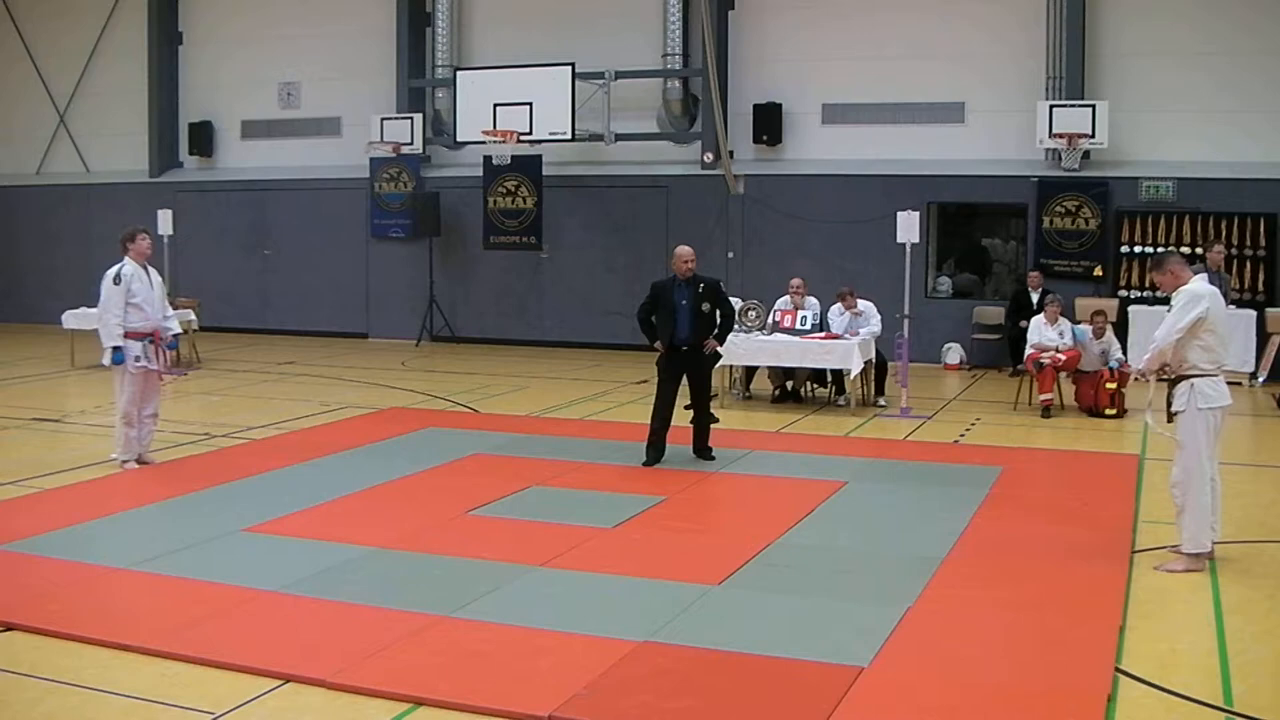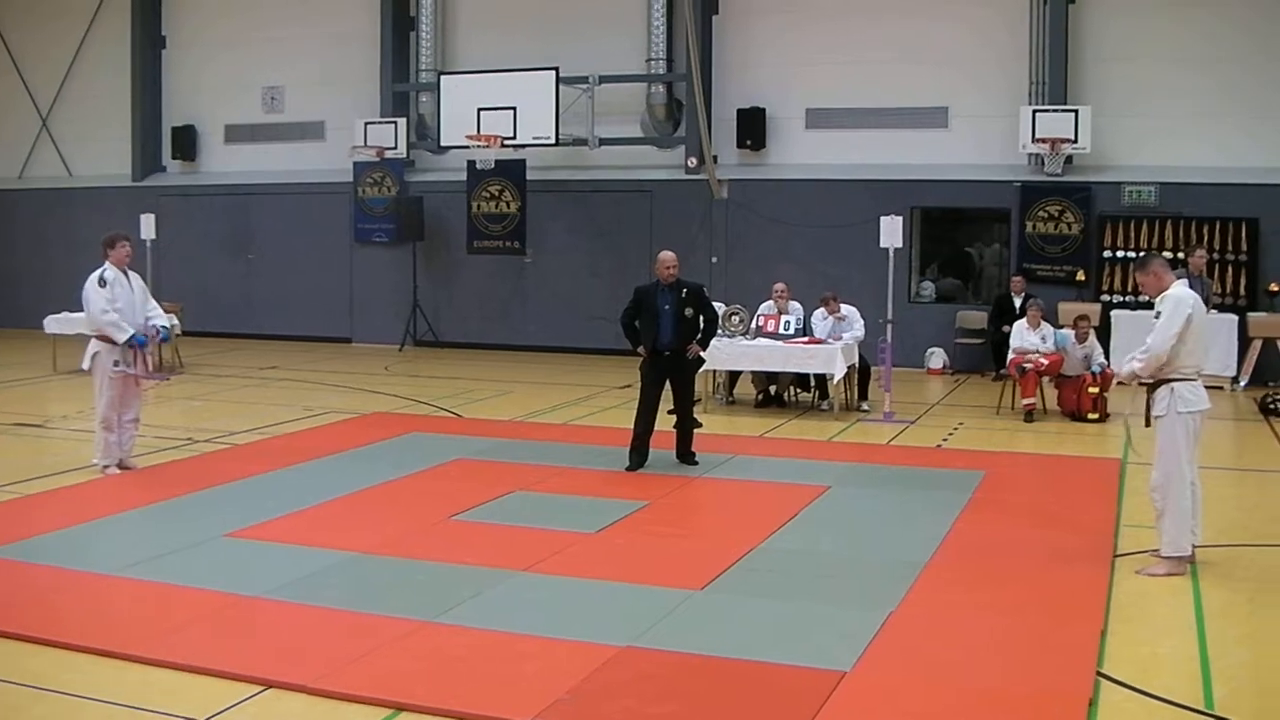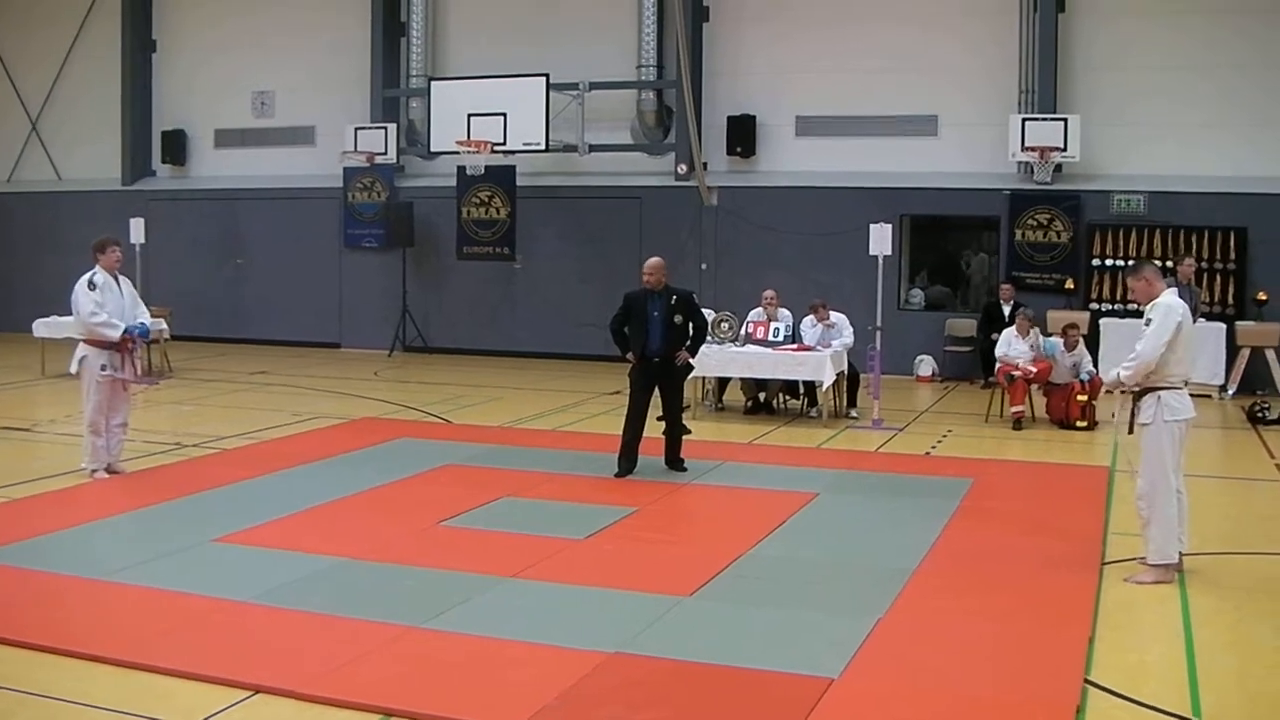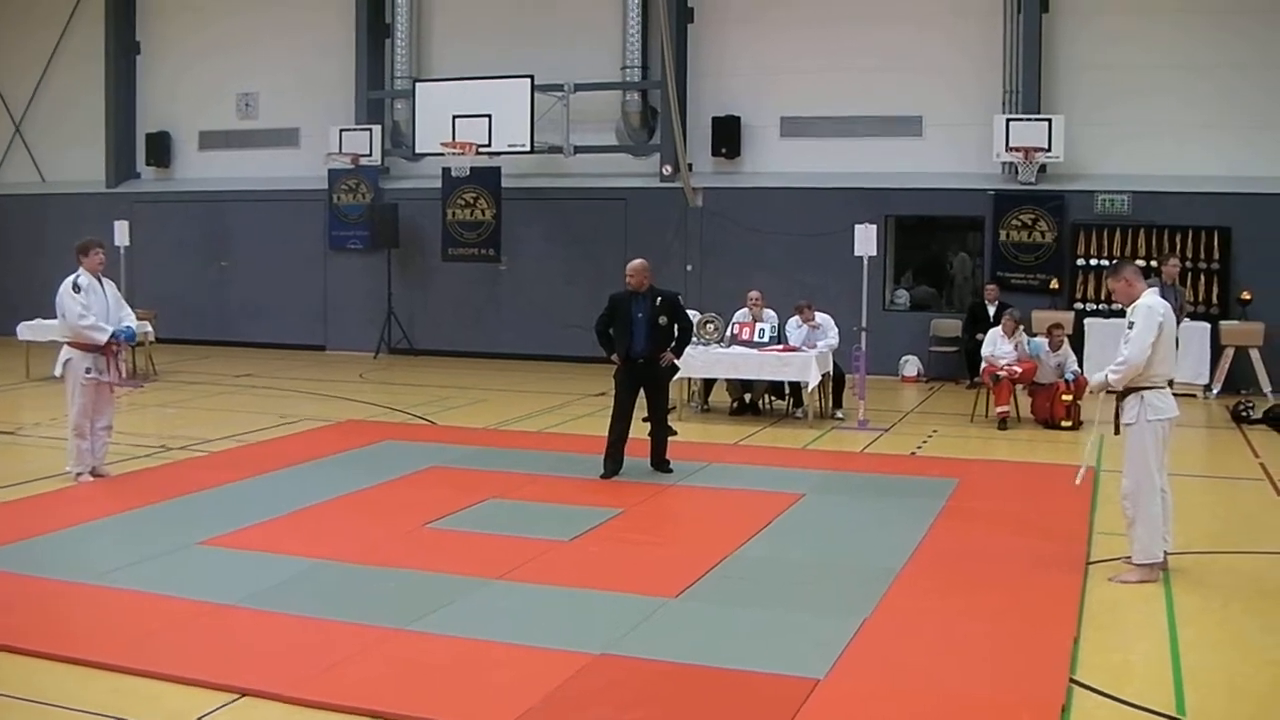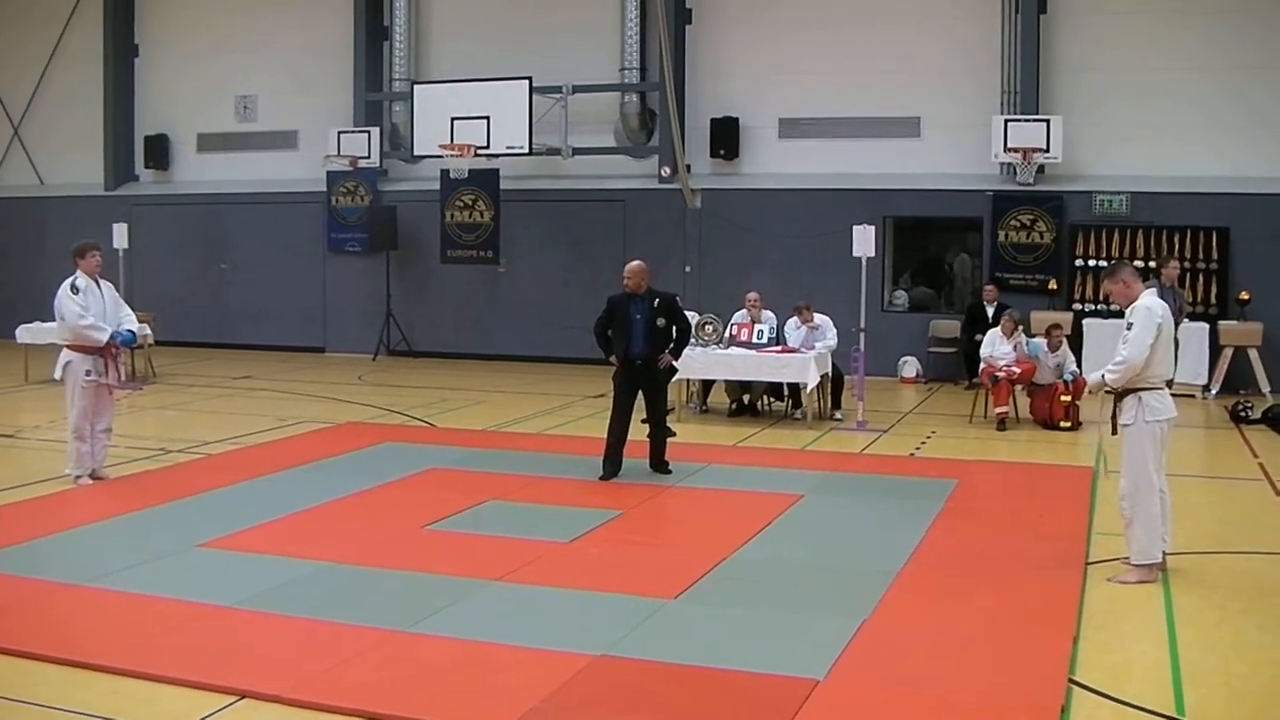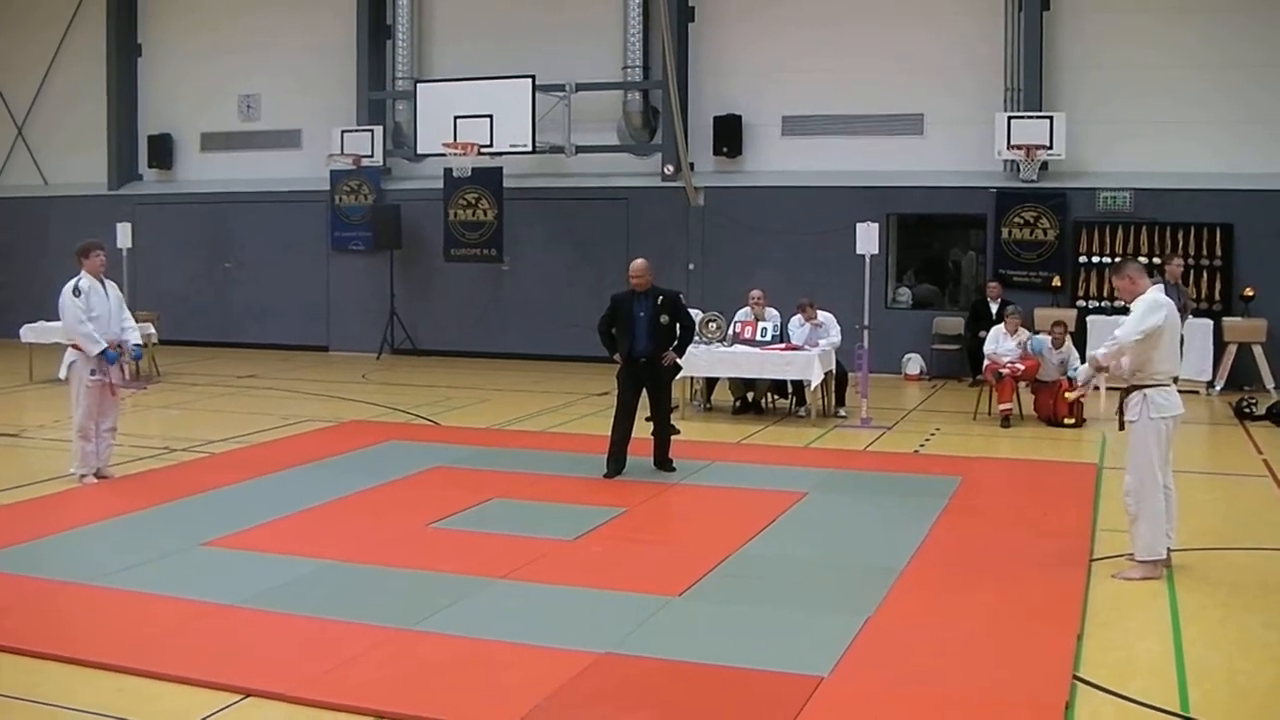
dt=0.4s
person 1, frame 1
left shoulder: (1191, 294)
right shoulder: (1209, 292)
left elbow: (1164, 338)
left wrist: (1148, 366)
right wrist: (1170, 364)
left hip: (1197, 394)
right hip: (1207, 388)
left knee: (1189, 473)
right knee: (1203, 470)
left ankle: (1194, 553)
right ankle: (1203, 541)
person 1, frame 2
left shoulder: (1174, 299)
right shoulder: (1187, 297)
left elbow: (1158, 349)
left wrist: (1132, 370)
right wrist: (1141, 359)
left hip: (1176, 397)
right hip: (1184, 393)
left knee: (1169, 477)
right knee: (1183, 473)
left ankle: (1175, 557)
right ankle: (1183, 544)
person 1, frame 3
left shoulder: (1164, 307)
right shoulder: (1174, 306)
left elbow: (1147, 356)
left wrist: (1118, 377)
right wrist: (1129, 376)
left hip: (1162, 406)
right hip: (1169, 402)
left knee: (1154, 485)
right knee: (1169, 482)
left ankle: (1162, 564)
right ankle: (1171, 552)
person 1, frame 4
left shoulder: (1145, 308)
right shoulder: (1156, 306)
left elbow: (1134, 359)
left wrist: (1104, 380)
right wrist: (1113, 379)
left hip: (1146, 405)
right hip: (1153, 400)
left knee: (1140, 485)
right knee: (1154, 481)
left ankle: (1147, 564)
right ankle: (1156, 551)
person 1, frame 5
left shoulder: (1144, 309)
right shoulder: (1153, 306)
left elbow: (1131, 358)
left wrist: (1103, 378)
right wrist: (1114, 379)
left hip: (1144, 406)
right hip: (1151, 401)
left knee: (1137, 486)
right knee: (1152, 481)
left ankle: (1145, 564)
right ankle: (1154, 552)
person 1, frame 6
left shoulder: (1150, 304)
right shoulder: (1161, 303)
left elbow: (1123, 339)
left wrist: (1098, 358)
right wrist: (1113, 364)
left hip: (1150, 402)
right hip: (1158, 397)
left knee: (1143, 482)
right knee: (1158, 478)
left ankle: (1150, 560)
right ankle: (1159, 548)
person 2, frame 1
left shoulder: (153, 274)
right shoulder: (119, 274)
left elbow: (164, 308)
right elbow: (110, 314)
left wrist: (171, 333)
right wrist: (115, 347)
left hip: (151, 347)
right hip: (130, 347)
left knee: (149, 404)
right knee: (128, 405)
left ankle: (141, 451)
right ankle: (126, 455)
person 2, frame 2
left shoulder: (134, 279)
right shoulder: (100, 279)
left elbow: (150, 307)
right elbow: (102, 315)
left wrist: (161, 326)
right wrist: (130, 335)
left hip: (131, 352)
right hip: (108, 351)
left knee: (130, 408)
right knee: (108, 409)
left ankle: (123, 456)
right ankle: (107, 460)
person 2, frame 3
left shoulder: (124, 283)
right shoulder: (90, 282)
left elbow: (140, 311)
right elbow: (91, 317)
left wrist: (141, 326)
right wrist: (124, 330)
left hip: (120, 355)
right hip: (96, 355)
left knee: (119, 412)
right knee: (96, 413)
left ankle: (112, 460)
right ankle: (96, 464)
person 2, frame 4
left shoulder: (108, 285)
right shoulder: (74, 285)
left elbow: (125, 313)
right elbow: (79, 321)
left wrist: (127, 330)
right wrist: (111, 334)
left hip: (104, 357)
right hip: (81, 358)
left knee: (103, 415)
right knee: (81, 416)
left ankle: (97, 463)
right ankle: (80, 467)
person 2, frame 5
left shoulder: (106, 287)
right shoulder: (71, 287)
left elbow: (124, 313)
right elbow: (79, 321)
left wrist: (128, 332)
right wrist: (110, 335)
left hip: (104, 359)
right hip: (80, 360)
left knee: (103, 417)
right knee: (80, 418)
left ankle: (96, 465)
right ankle: (80, 470)
person 2, frame 6
left shoulder: (111, 287)
right shoulder: (76, 288)
left elbow: (125, 318)
right elbow: (76, 325)
left wrist: (133, 343)
right wrist: (102, 350)
left hip: (109, 359)
right hip: (86, 359)
left knee: (108, 417)
right knee: (85, 417)
left ankle: (101, 465)
right ankle: (84, 469)
person 3, frame 1
left shoulder: (710, 286)
right shoulder: (660, 288)
left elbow: (729, 313)
right elbow: (642, 314)
left wrist: (718, 339)
right wrist: (654, 339)
left hip: (700, 353)
right hip: (671, 354)
left knee: (701, 404)
right knee: (662, 405)
left ankle: (702, 448)
right ankle: (655, 451)
person 3, frame 2
left shoulder: (694, 291)
right shoulder: (643, 293)
left elbow: (712, 318)
right elbow: (626, 319)
left wrist: (701, 344)
right wrist: (638, 344)
left hip: (683, 358)
right hip: (654, 359)
left knee: (685, 409)
right knee: (646, 409)
left ankle: (685, 453)
right ankle: (638, 456)
person 3, frame 3
left shoulder: (683, 298)
right shoulder: (633, 299)
left elbow: (701, 325)
right elbow: (615, 325)
left wrist: (690, 351)
right wrist: (626, 350)
left hip: (672, 365)
right hip: (643, 365)
left knee: (674, 416)
right knee: (635, 416)
left ankle: (673, 459)
right ankle: (626, 462)
person 3, frame 4
left shoulder: (668, 299)
right shoulder: (617, 300)
left elbow: (686, 326)
right elbow: (600, 327)
left wrist: (675, 352)
right wrist: (611, 352)
left hip: (656, 366)
right hip: (628, 366)
left knee: (659, 417)
right knee: (620, 417)
left ankle: (659, 461)
right ankle: (612, 464)
person 3, frame 5
left shoulder: (666, 301)
right shoulder: (616, 302)
left elbow: (685, 328)
right elbow: (599, 328)
left wrist: (673, 353)
right wrist: (609, 353)
left hip: (655, 368)
right hip: (626, 368)
left knee: (658, 418)
right knee: (618, 418)
left ankle: (658, 462)
right ankle: (611, 465)
person 3, frame 6
left shoulder: (669, 298)
right shoulder: (619, 300)
left elbow: (688, 325)
right elbow: (603, 327)
left wrist: (677, 351)
right wrist: (614, 351)
left hip: (659, 365)
right hip: (630, 366)
left knee: (662, 416)
right knee: (623, 416)
left ankle: (662, 459)
right ankle: (615, 463)
